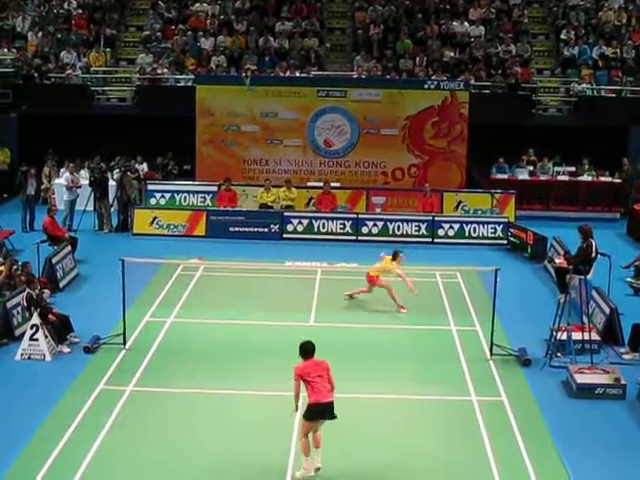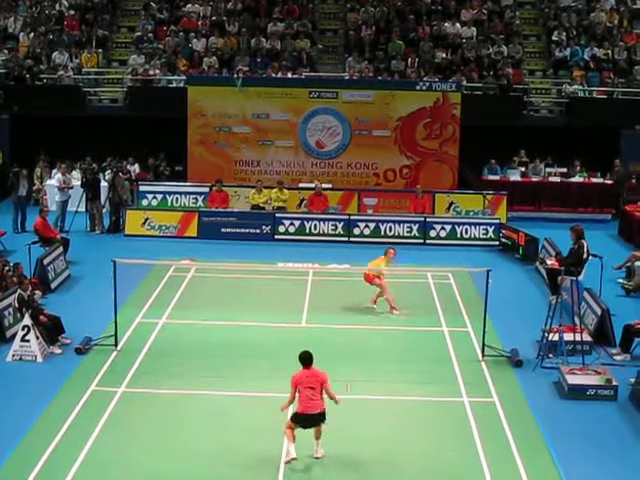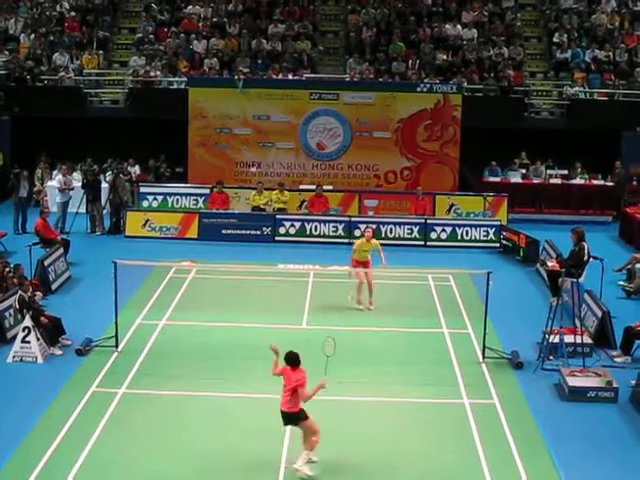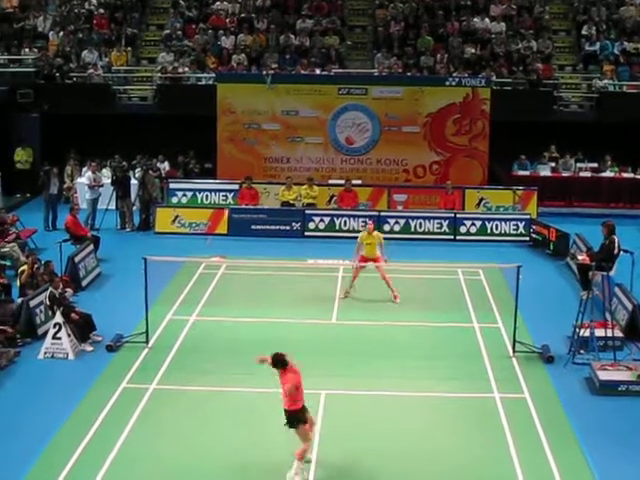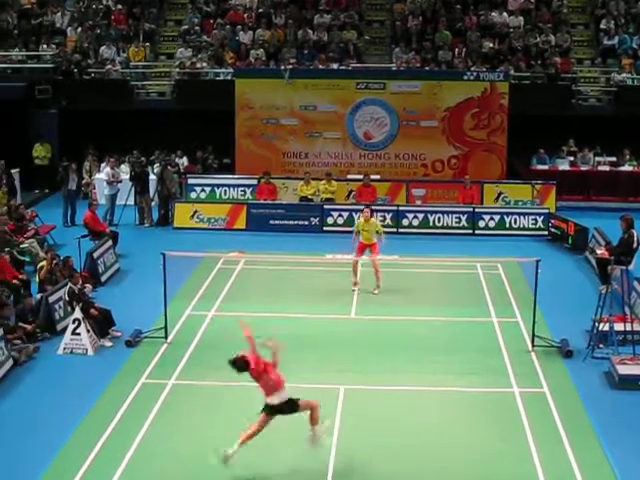
dt=0.3s
person 1, frame 1
left shoulder: (299, 368)
right shoulder: (324, 363)
left elbow: (296, 392)
right elbow: (332, 385)
left wrist: (296, 405)
left hip: (315, 404)
right hip: (329, 403)
left knee: (303, 435)
right knee: (315, 430)
right ankle: (316, 462)
person 1, frame 2
left shoulder: (296, 377)
right shoulder: (321, 375)
left elbow: (292, 398)
right elbow: (330, 394)
left wrist: (286, 406)
right wrist: (336, 400)
left hip: (302, 413)
right hip: (318, 412)
left knee: (288, 428)
right knee: (318, 428)
left ankle: (291, 453)
right ankle: (317, 451)
person 1, frame 3
left shoulder: (286, 369)
right shoulder: (300, 377)
left elbow: (275, 372)
right elbow: (304, 399)
left wrist: (277, 354)
right wrist: (318, 387)
left hip: (285, 409)
right hip: (292, 412)
left knee: (308, 428)
right knee: (315, 433)
left ankle: (306, 456)
right ankle: (300, 464)
person 1, frame 4
left shoulder: (283, 370)
right shoulder: (290, 377)
right elbow: (288, 392)
left hip: (297, 406)
right hip: (294, 410)
left knee: (311, 423)
right knee: (307, 442)
person 1, frame 5
left shoulder: (254, 371)
right shoulder: (256, 365)
left elbow: (272, 367)
right elbow: (249, 337)
left wrist: (274, 352)
right wrist: (247, 332)
left hip: (271, 404)
right hip: (283, 402)
left knee: (257, 428)
right knee: (315, 406)
left ankle: (233, 450)
right ankle: (315, 435)
